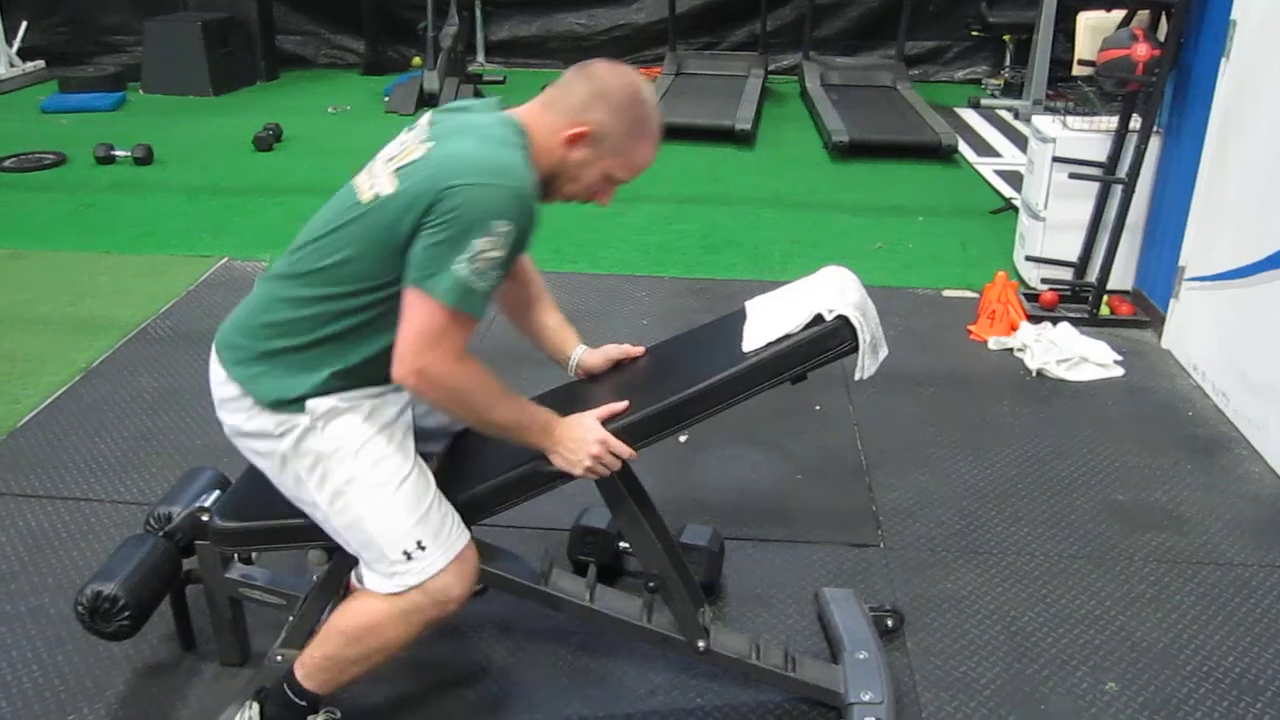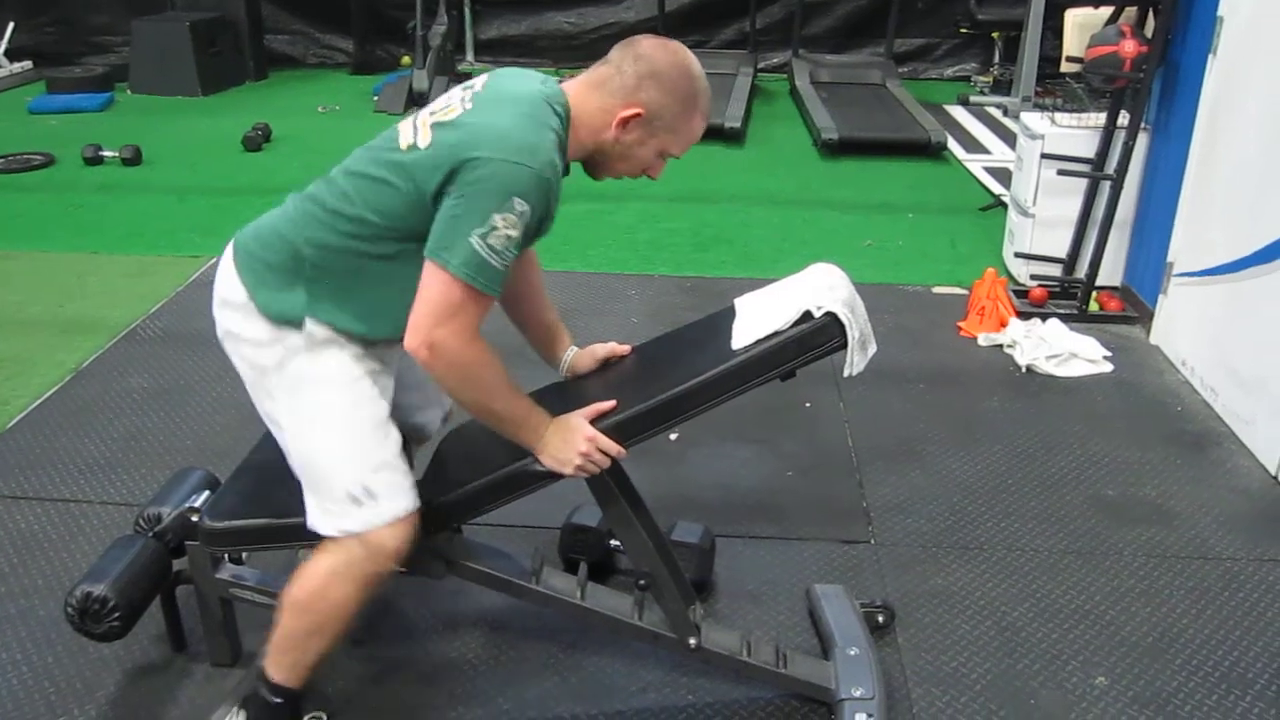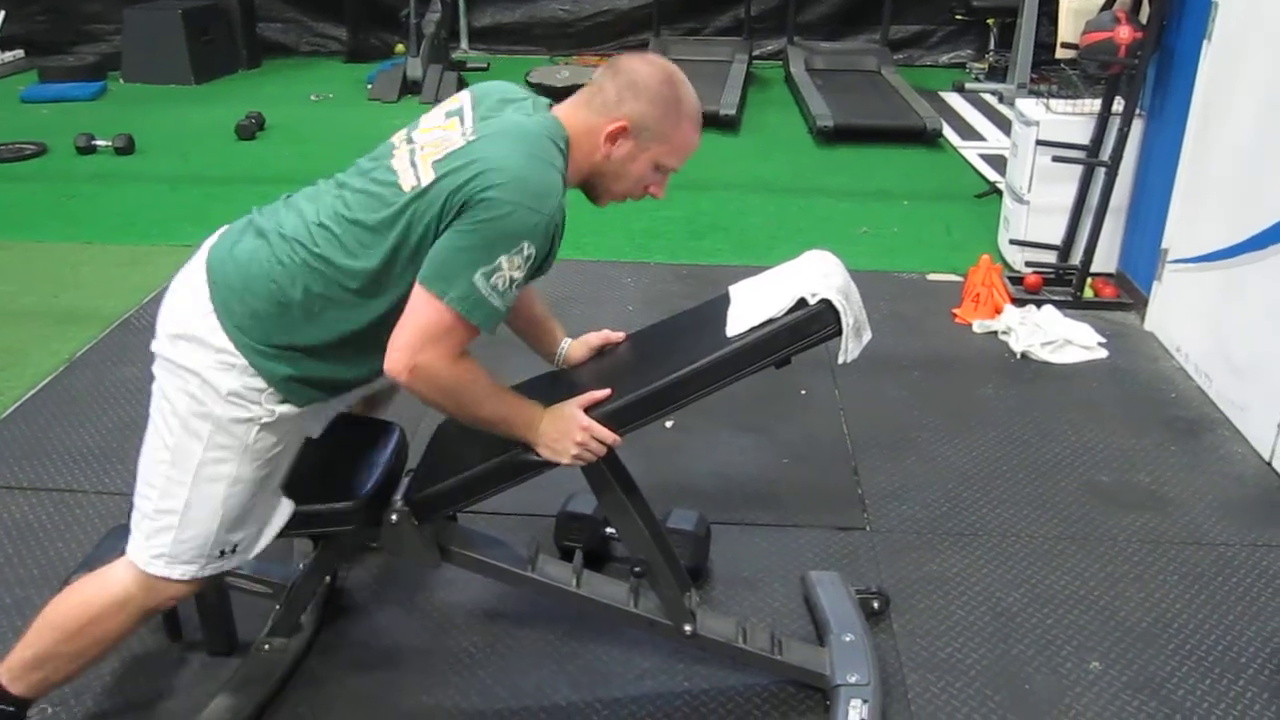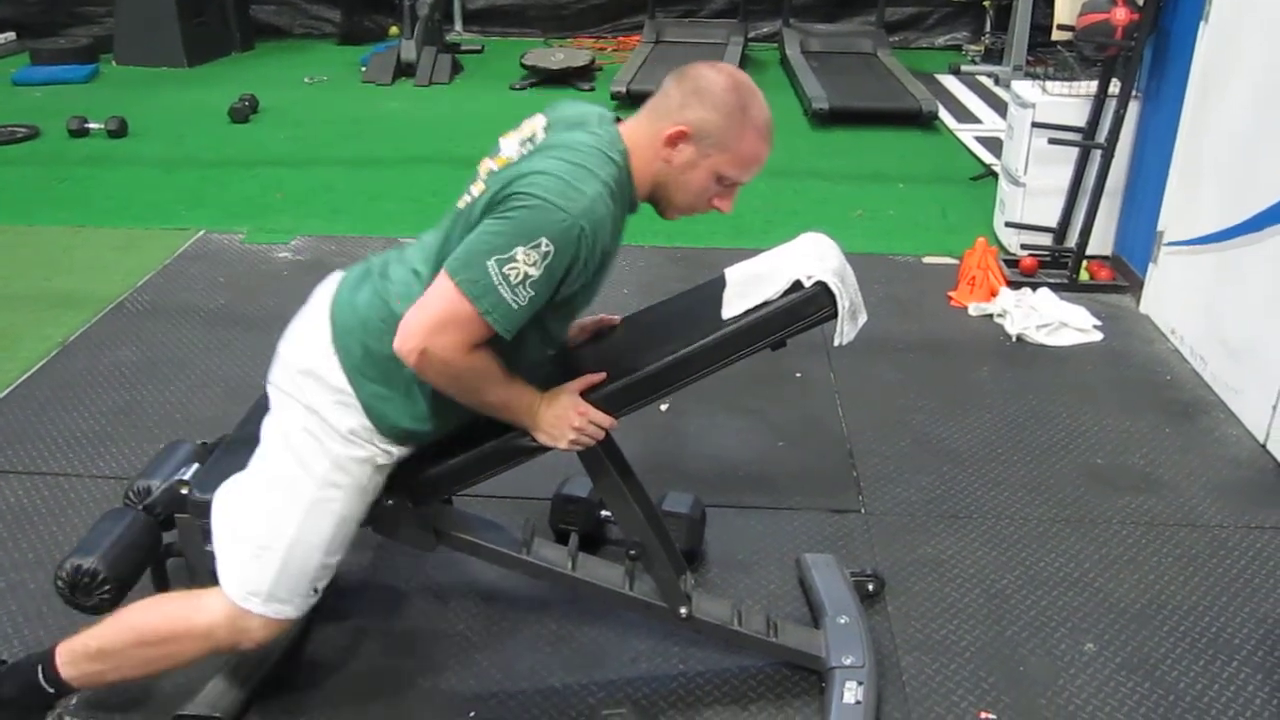
dt=0.5s
person 1, frame 1
left shoulder: (479, 124)
right shoulder: (489, 186)
left elbow: (510, 273)
right elbow: (424, 367)
left wrist: (579, 355)
right wrist: (552, 434)
left hip: (346, 354)
right hip: (291, 398)
left knee: (496, 414)
right knee: (442, 581)
left ankle: (388, 553)
person 1, frame 2
left shoulder: (533, 98)
right shoulder: (514, 158)
left elbow: (510, 253)
right elbow: (435, 337)
left wrist: (565, 355)
right wrist: (542, 435)
right hip: (285, 311)
left knee: (420, 420)
right knee: (377, 535)
person 1, frame 3
left shoulder: (508, 106)
right shoulder: (525, 193)
right elbow: (418, 361)
left wrist: (560, 346)
right wrist: (540, 428)
left hip: (248, 265)
right hip: (241, 350)
left knee: (375, 389)
right knee: (168, 572)
person 1, frame 4
left shoulder: (585, 123)
right shoulder: (573, 209)
right elbow: (429, 344)
left wrist: (559, 328)
right wrist: (535, 412)
left hip: (358, 316)
right hip: (358, 390)
right knee: (254, 617)
